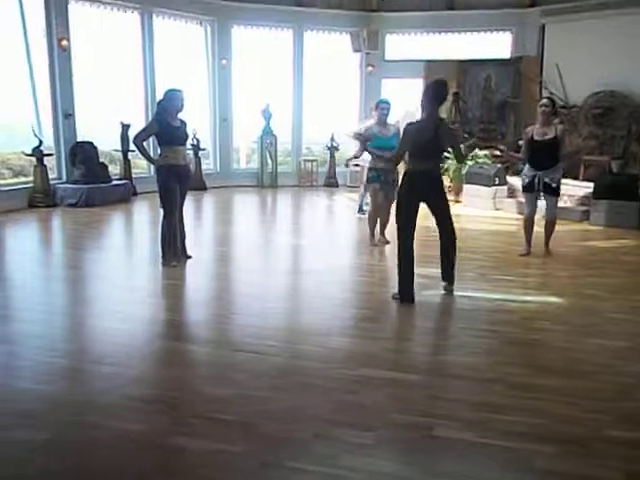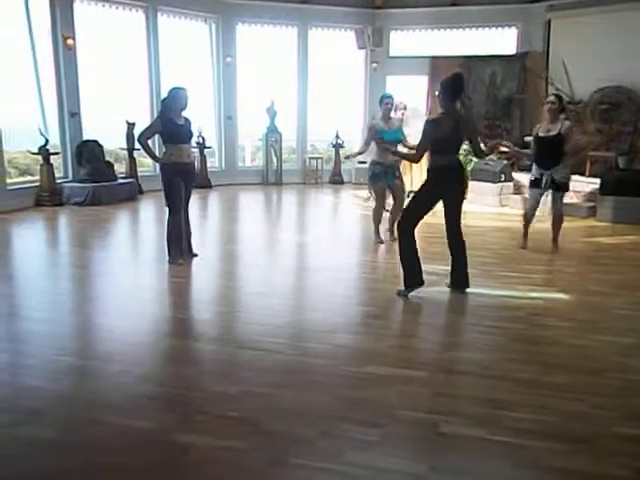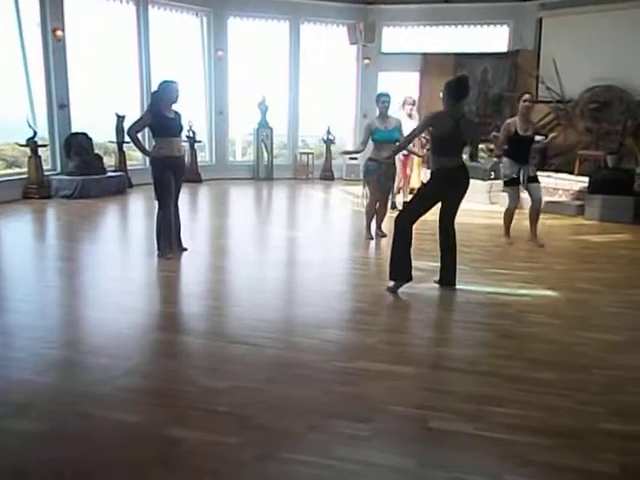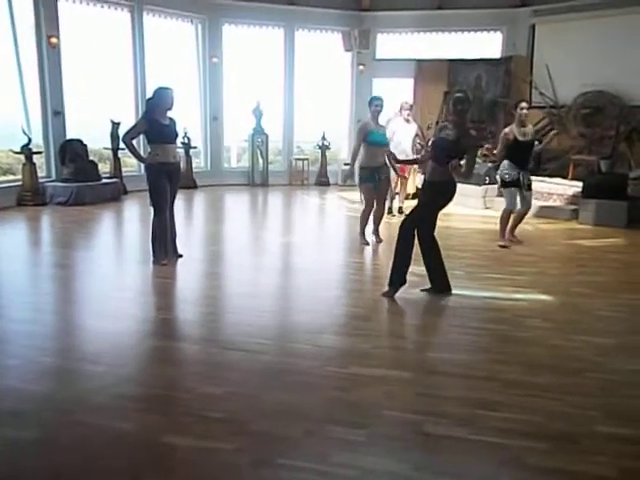
dt=0.7s
person 1, frame 1
left shoulder: (413, 128)
right shoulder: (448, 130)
left elbow: (396, 159)
right elbow: (459, 159)
left hip: (414, 183)
right hip: (434, 183)
left knee: (405, 235)
right knee: (446, 229)
left ankle: (405, 291)
right ankle: (448, 281)
person 1, frame 2
left shoulder: (433, 124)
right shoulder: (467, 122)
left elbow: (416, 157)
right elbow: (479, 154)
left wrist: (390, 151)
right wrist: (492, 149)
left hip: (436, 179)
right hip: (456, 177)
left knee: (406, 224)
right knee: (454, 227)
left ankle: (412, 280)
right ankle: (459, 280)
person 1, frame 3
left shoulder: (436, 118)
right shoulder: (470, 125)
left elbow: (408, 140)
right elbow: (473, 157)
left hip: (441, 178)
right hip: (460, 177)
left knee: (404, 220)
right knee: (447, 224)
left ankle: (401, 275)
right ankle: (447, 277)
person 1, frame 4
left shoulder: (468, 137)
right shoulder: (441, 127)
left elbow: (468, 172)
left wrist: (458, 172)
right wrist: (403, 161)
left hip: (442, 188)
right hip: (428, 185)
left knee: (408, 226)
right knee: (425, 233)
left ankle: (396, 282)
right ankle: (440, 284)
person 2, frame 1
left shoulder: (182, 123)
right shoulder: (159, 122)
right elbow: (138, 139)
left wrist: (186, 159)
right wrist: (152, 160)
left hip: (184, 169)
right hip: (167, 170)
left knee: (179, 211)
right knee: (170, 212)
left ankle: (180, 251)
right ankle: (169, 255)
person 2, frame 2
left shoulder: (186, 121)
right shoulder: (163, 121)
right elbow: (142, 138)
left wrist: (191, 157)
right wrist: (157, 158)
left hip: (189, 167)
right hip: (172, 168)
left knee: (184, 209)
right knee: (175, 210)
left ankle: (186, 249)
right ankle: (175, 253)
person 2, frame 3
left shoulder: (177, 115)
right shoulder: (153, 114)
right elbow: (132, 131)
left wrist: (181, 150)
right wrist: (146, 152)
left hip: (178, 161)
right hip: (162, 162)
left knee: (174, 202)
right knee: (165, 204)
left ankle: (176, 243)
right ankle: (164, 247)
person 2, frame 4
left shoulder: (171, 121)
right shoulder: (148, 120)
right elbow: (127, 138)
left wrist: (176, 158)
right wrist: (141, 158)
left hip: (174, 167)
right hip: (157, 168)
left knee: (169, 209)
right knee: (160, 210)
left ankle: (171, 249)
right ankle: (160, 254)
person 3, frame 1
left shoulder: (559, 129)
right shoulder: (529, 131)
left elbow: (561, 155)
right elbow: (524, 156)
left hip: (551, 175)
right hip: (531, 174)
left knee: (551, 214)
right knee: (529, 212)
left ankle: (546, 244)
right ankle: (527, 245)
person 3, frame 2
left shoulder: (566, 126)
right shoulder: (538, 127)
left elbow: (567, 151)
right elbow: (534, 153)
right wrist: (514, 149)
left hip: (558, 171)
right hip: (539, 171)
left knee: (557, 208)
right knee: (531, 207)
left ankle: (554, 241)
right ankle: (524, 235)
person 3, frame 3
left shoulder: (532, 125)
right shoulder: (510, 124)
right elbow: (499, 149)
left wrist: (547, 141)
right wrist: (496, 142)
left hip: (527, 166)
right hip: (511, 165)
left knee: (537, 199)
right knee: (513, 203)
left ankle: (533, 234)
right ankle: (506, 234)
person 3, frame 4
left shoulder: (530, 129)
right shoulder: (508, 132)
left elbow: (530, 151)
right elbow: (499, 155)
left wrist: (547, 141)
left hip: (524, 171)
right hip: (509, 170)
left knee: (526, 206)
right knee: (510, 205)
left ankle: (511, 233)
right ankle: (502, 237)
person 4, frame 1
left shoulder: (395, 129)
right shoulder: (369, 130)
right elbow: (361, 150)
right wrist: (353, 157)
left hip: (391, 171)
right hip: (375, 171)
left knee: (387, 206)
right knee: (376, 205)
left ankle: (382, 234)
right ankle: (372, 236)
person 4, frame 2
left shoulder: (398, 122)
right shoulder: (374, 125)
left elbow: (404, 142)
right elbow: (366, 145)
right wrist: (355, 154)
left hip: (394, 166)
right hip: (377, 166)
left knee: (399, 199)
right knee: (380, 202)
left ankle: (391, 229)
right ankle: (376, 233)
person 4, frame 3
left shoulder: (397, 122)
right shoulder: (371, 124)
left elbow: (402, 142)
right elbow: (363, 145)
right wrist: (352, 151)
left hip: (390, 165)
right hip: (374, 163)
left knee: (384, 199)
right knee: (374, 198)
left ankle: (378, 227)
right ankle: (368, 228)
person 4, frame 4
left shoulder: (383, 128)
right shoulder: (365, 125)
right elbow: (357, 147)
left wrist: (396, 169)
right wrist: (351, 167)
left hip: (382, 169)
right hip: (367, 169)
left knee: (381, 203)
right knee: (369, 204)
left ankle: (376, 230)
right ankle: (362, 234)
